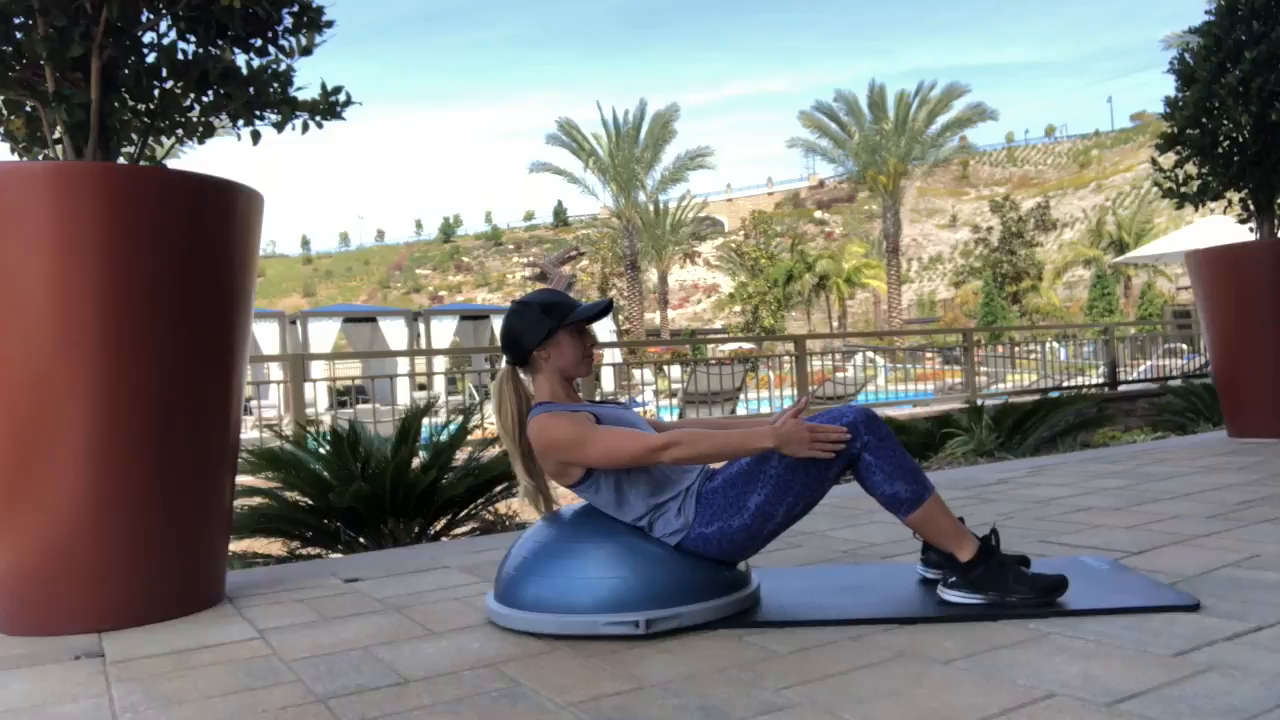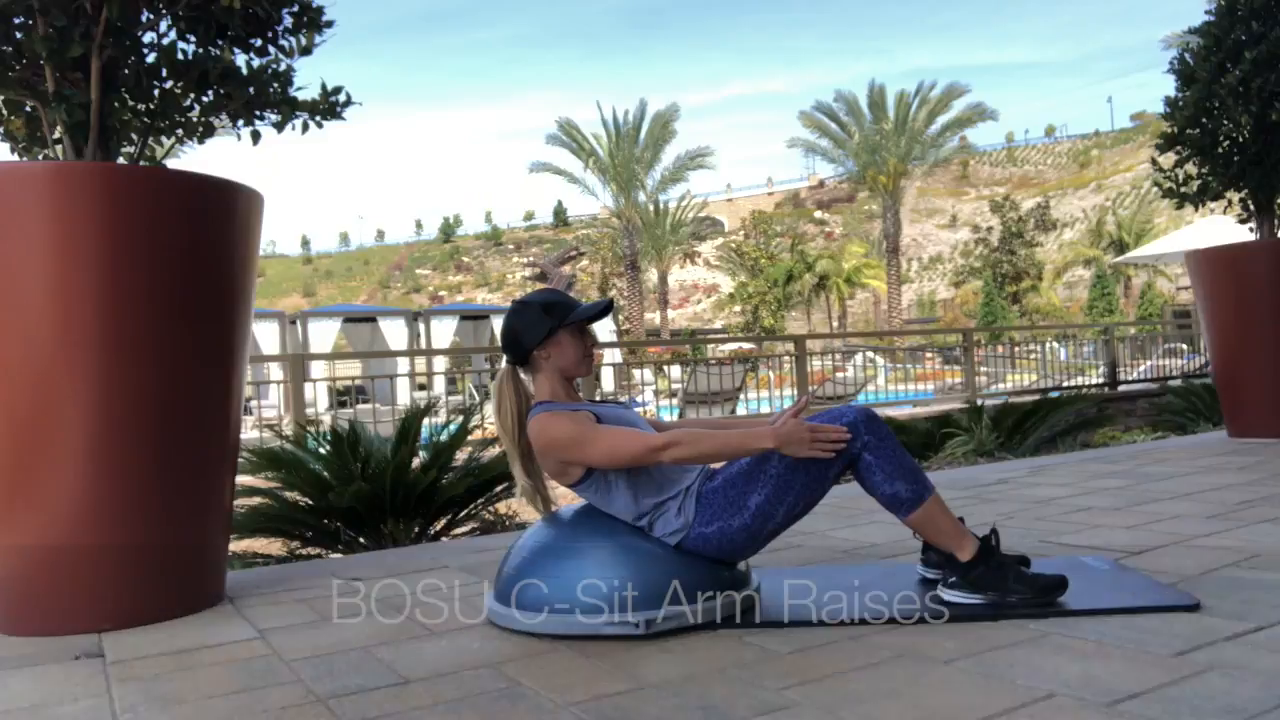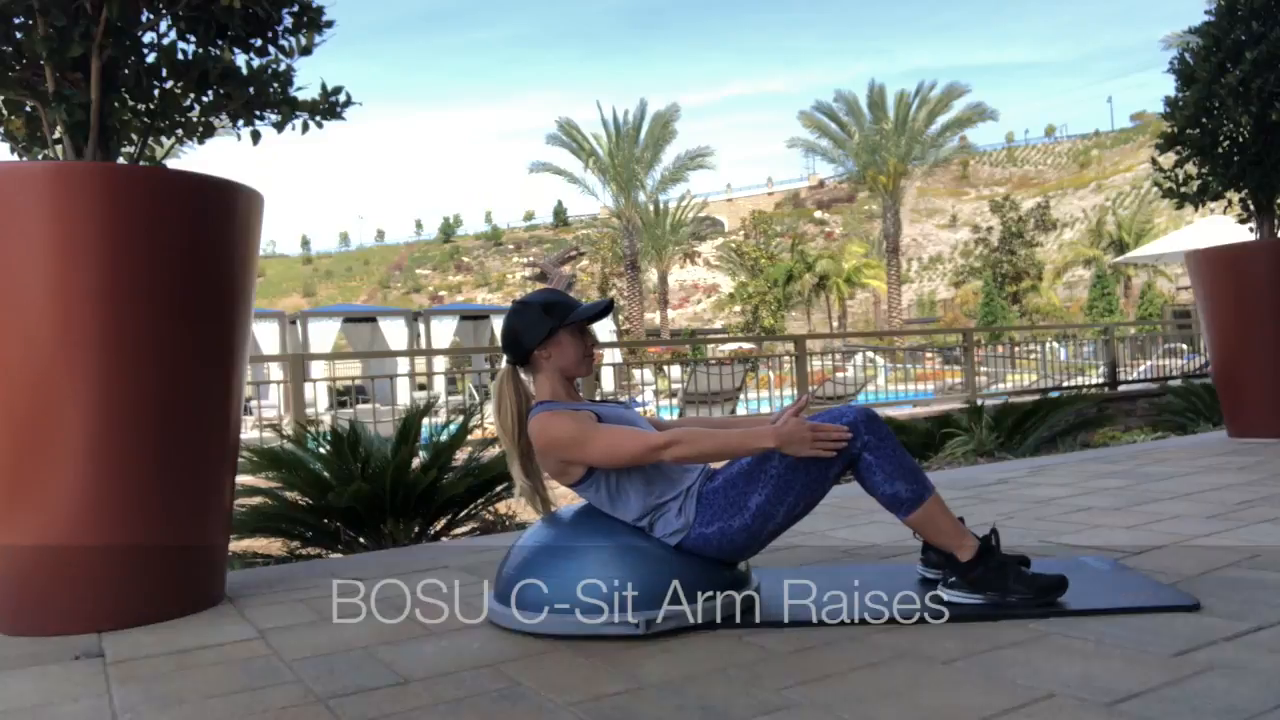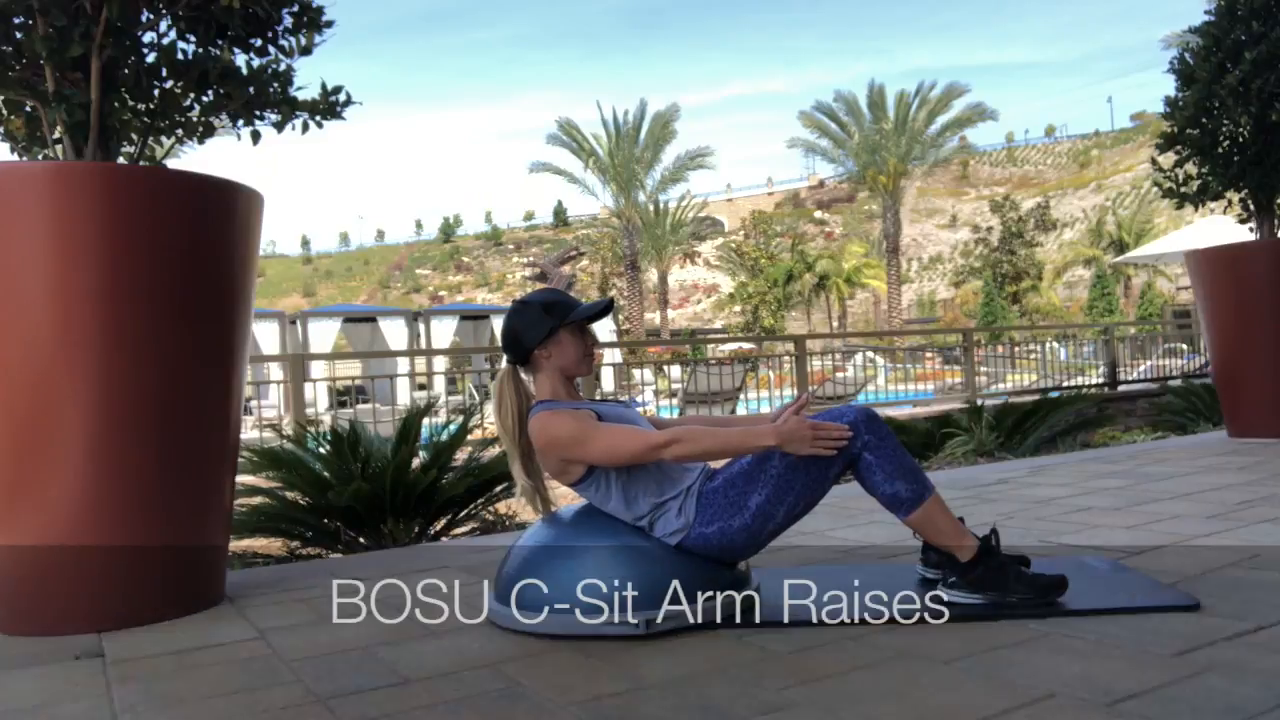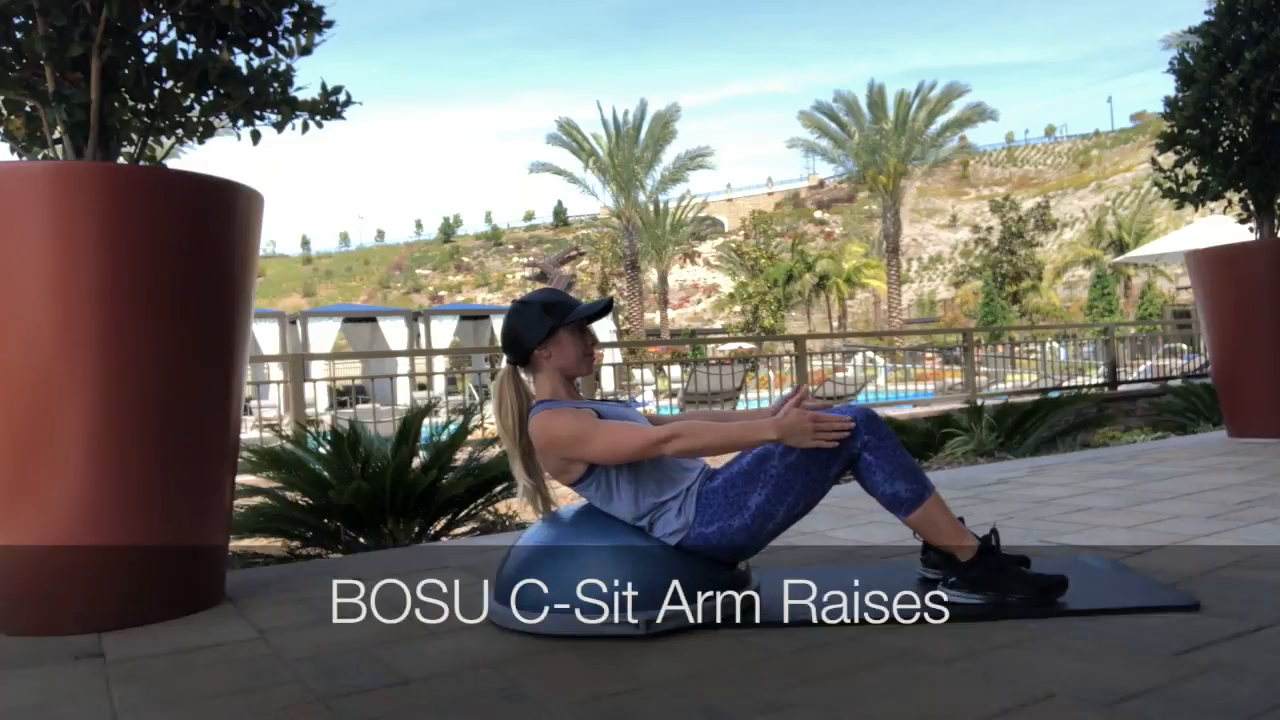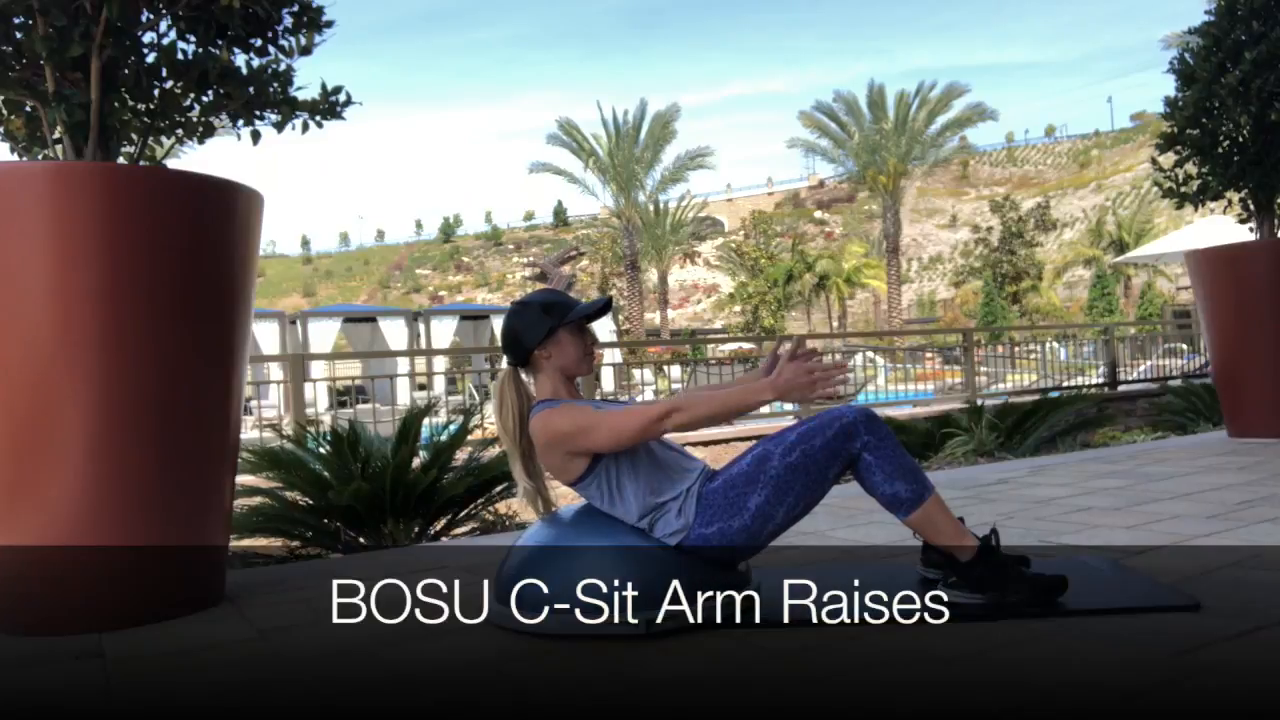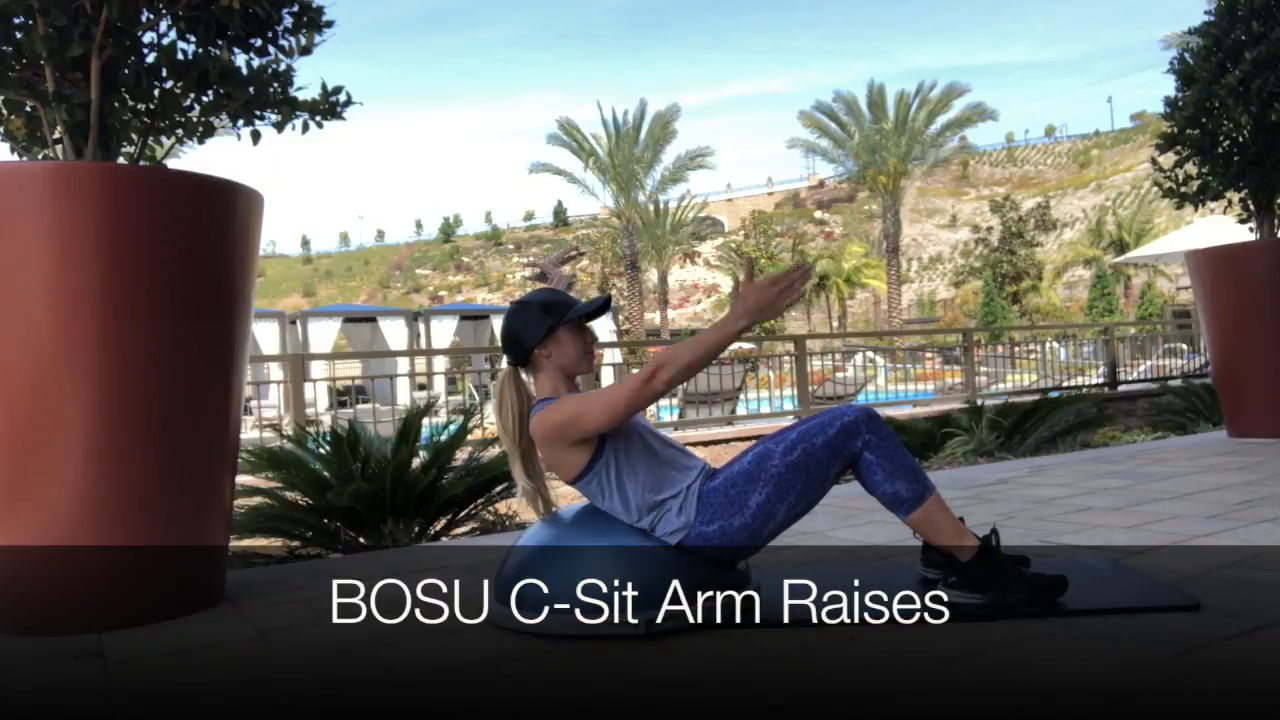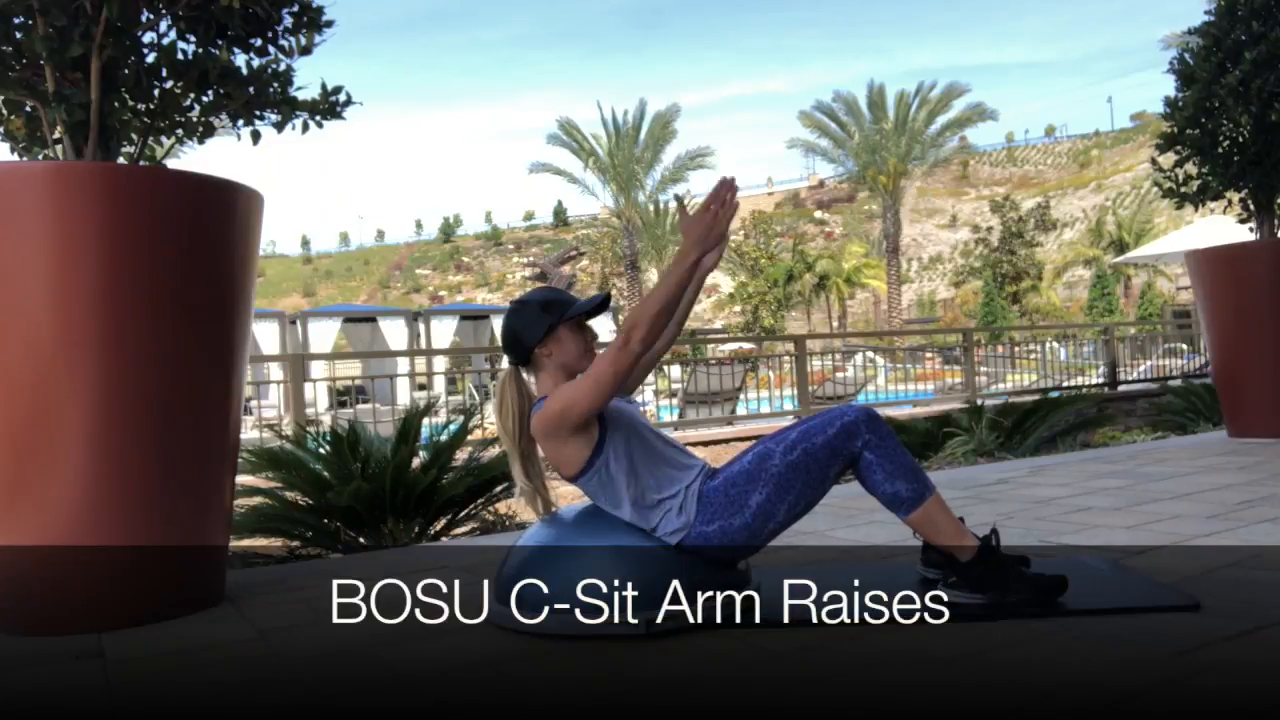
dt=0.1s
person 1, frame 1
left shoulder: (581, 411)
right shoulder: (548, 428)
left elbow: (675, 426)
right elbow: (662, 448)
left wrist: (765, 423)
right wrist: (770, 439)
left hip: (708, 503)
right hip: (701, 523)
left knee: (853, 424)
right knee: (855, 428)
left ankle: (950, 550)
right ankle: (973, 563)
person 1, frame 2
left shoulder: (582, 412)
right shoulder: (549, 428)
left elbow: (676, 426)
right elbow: (663, 449)
left wrist: (765, 424)
right wrist: (770, 440)
left hip: (707, 502)
right hip: (701, 522)
left knee: (852, 427)
right knee: (855, 428)
left ankle: (951, 551)
right ankle: (973, 564)
person 1, frame 3
left shoulder: (581, 412)
right shoulder: (550, 428)
left elbow: (678, 425)
right elbow: (662, 448)
left wrist: (768, 423)
right wrist: (771, 439)
left hip: (708, 502)
right hip: (701, 523)
left knee: (852, 425)
right knee: (857, 428)
left ankle: (951, 551)
right ankle: (974, 565)
person 1, frame 4
left shoulder: (580, 411)
right shoulder: (550, 427)
left elbow: (679, 423)
right elbow: (663, 447)
left wrist: (768, 420)
right wrist: (771, 438)
left hip: (708, 501)
right hip: (701, 523)
left knee: (852, 427)
right knee: (857, 428)
left ankle: (950, 550)
right ankle: (974, 565)
person 1, frame 5
left shoulder: (584, 412)
right shoulder: (551, 426)
left elbow: (685, 429)
right elbow: (664, 438)
left wrist: (768, 415)
right wrist: (781, 425)
left hip: (709, 498)
right hip: (702, 523)
left knee: (854, 426)
right knee: (856, 430)
left ankle: (952, 552)
right ankle: (974, 564)
person 1, frame 6
left shoulder: (582, 411)
right shoulder: (552, 424)
left elbow: (684, 408)
right elbow: (664, 417)
left wrist: (761, 379)
right wrist: (770, 391)
left hip: (708, 500)
right hip: (702, 523)
left knee: (852, 428)
right knee: (853, 429)
left ankle: (951, 551)
right ankle: (973, 565)
person 1, frame 7
left shoulder: (585, 411)
right shoulder: (552, 430)
left elbow: (661, 380)
right elbow: (652, 381)
left wrist: (741, 318)
right wrist: (741, 318)
left hip: (707, 500)
right hip: (701, 524)
left knee: (853, 424)
right knee: (857, 426)
left ankle: (953, 554)
right ankle: (969, 563)
person 1, frame 8
left shoulder: (591, 398)
right shoulder: (554, 419)
left elbow: (656, 341)
right elbow: (630, 343)
left wrist: (701, 268)
right wrist: (688, 252)
left hip: (709, 510)
right hip: (702, 527)
left knee: (855, 427)
right knee: (858, 429)
left ankle: (953, 554)
right ankle: (972, 564)
